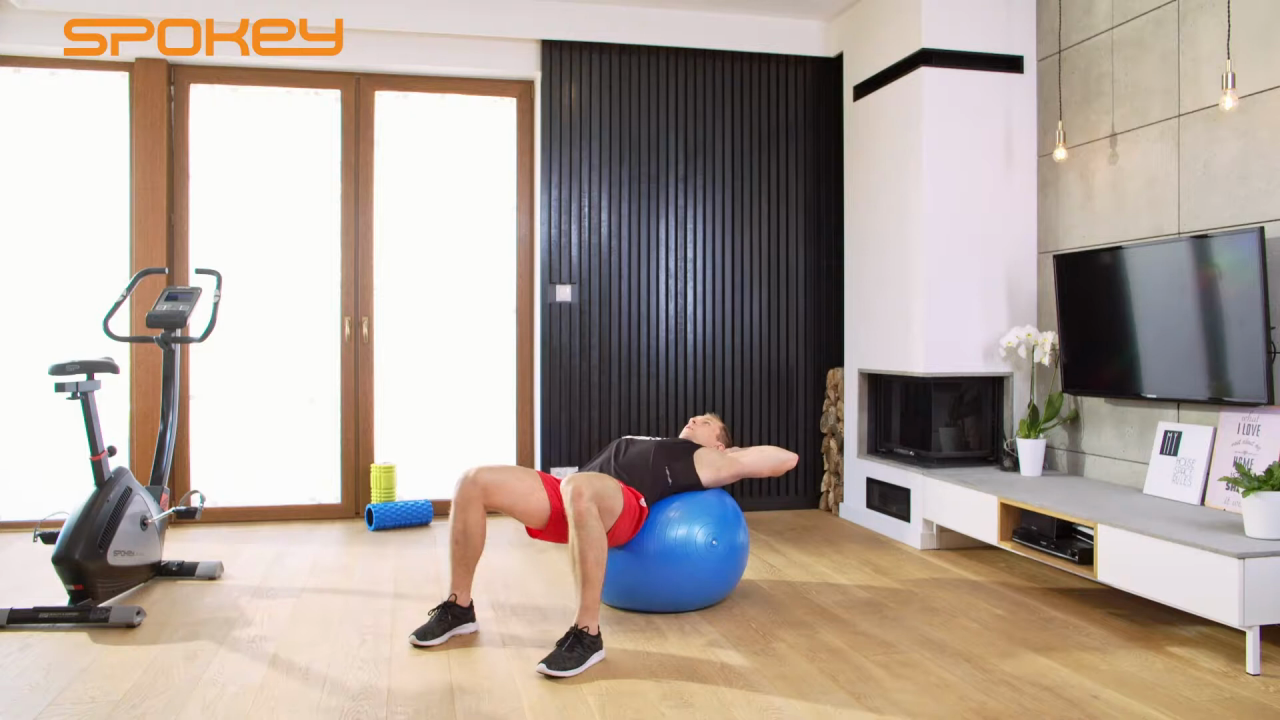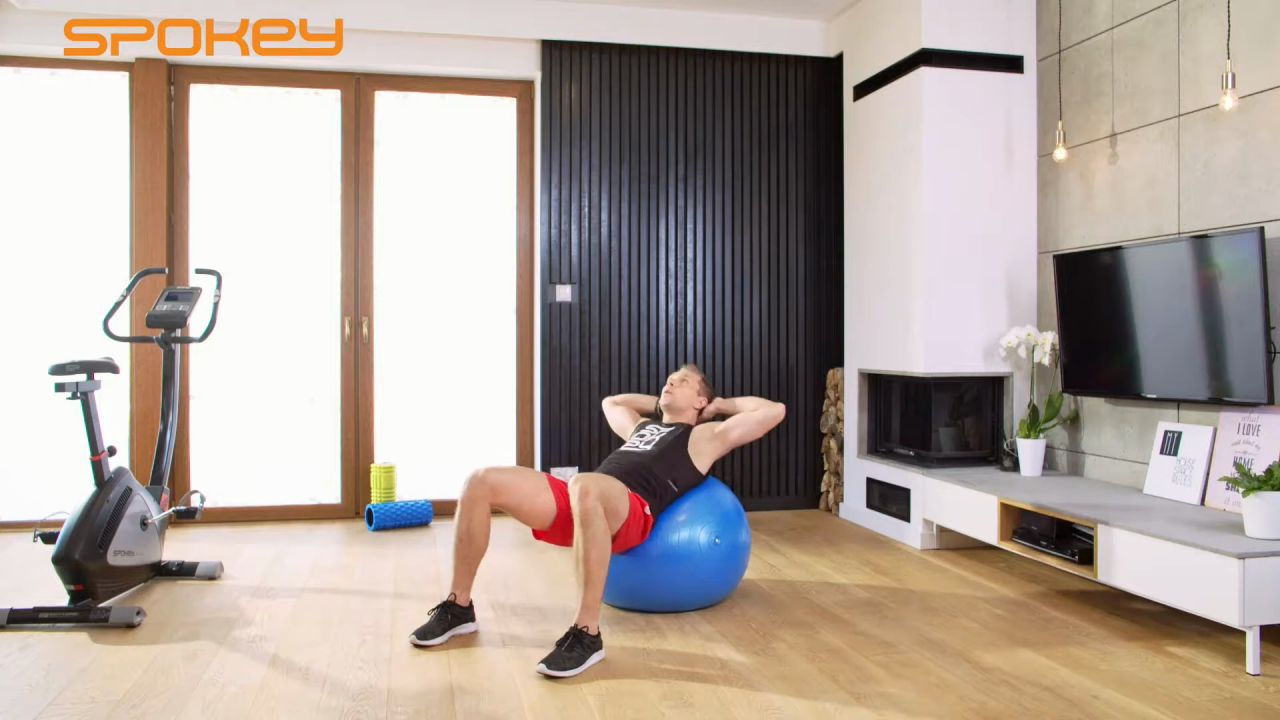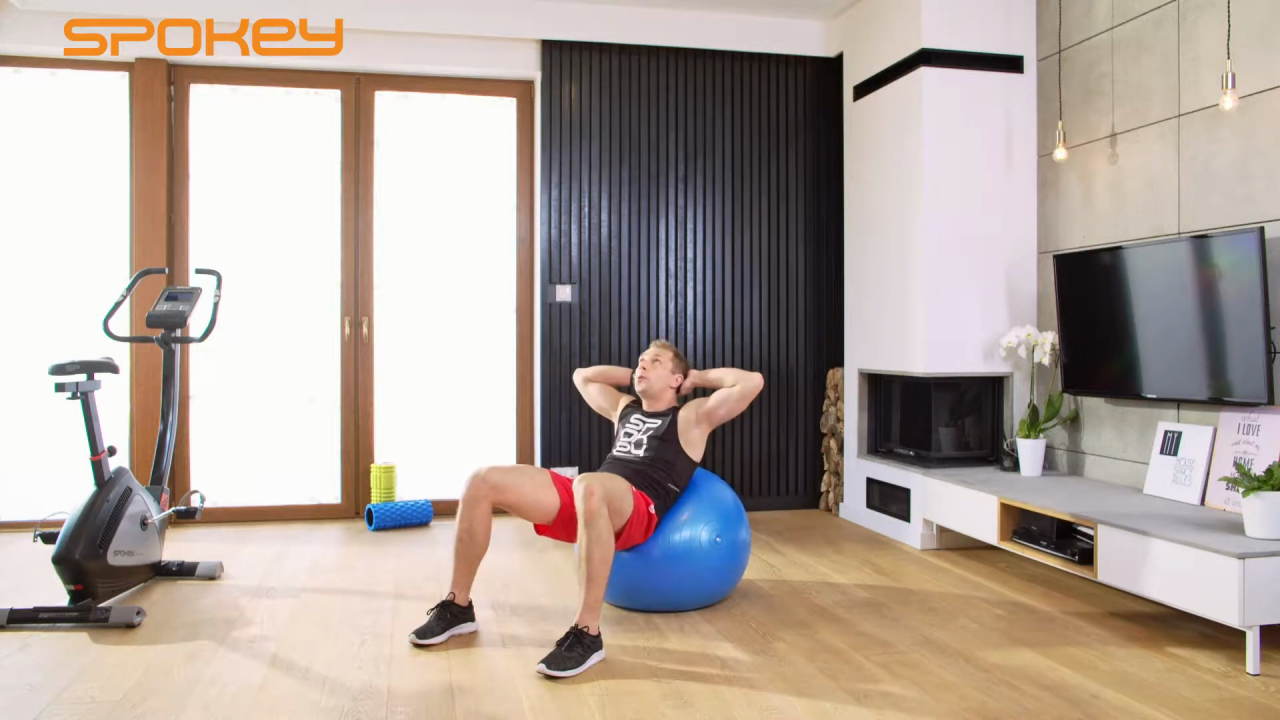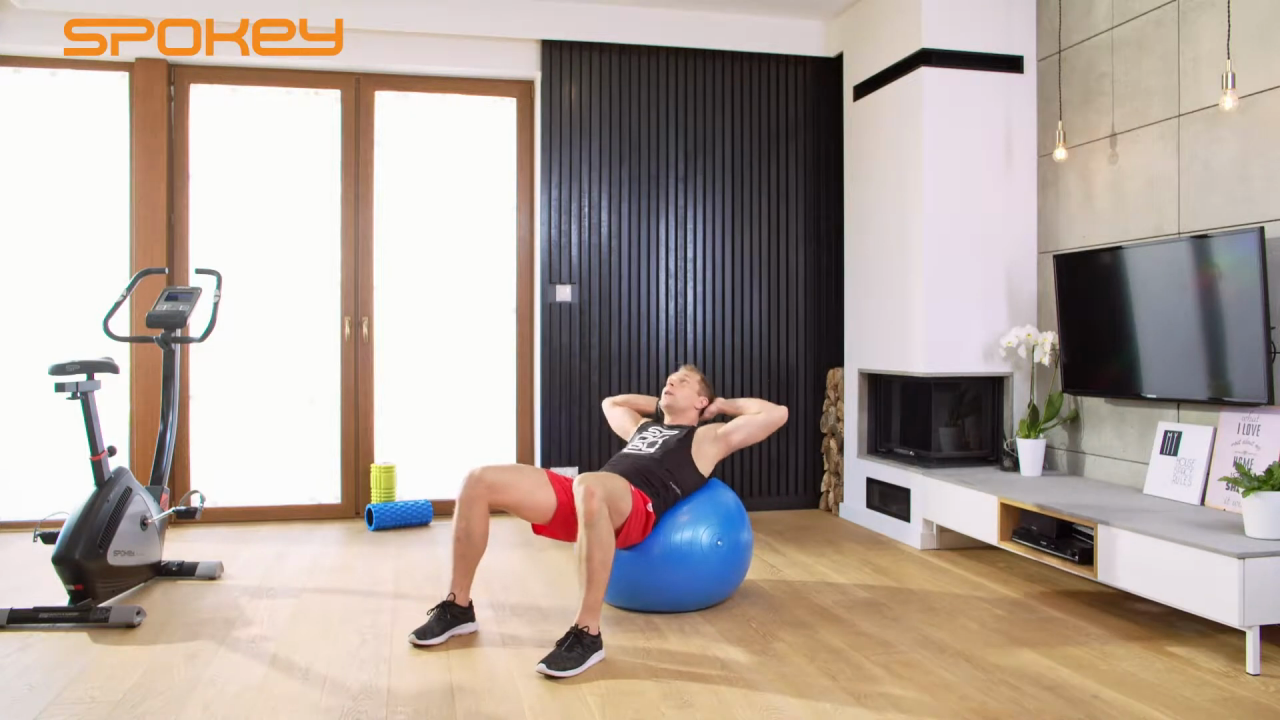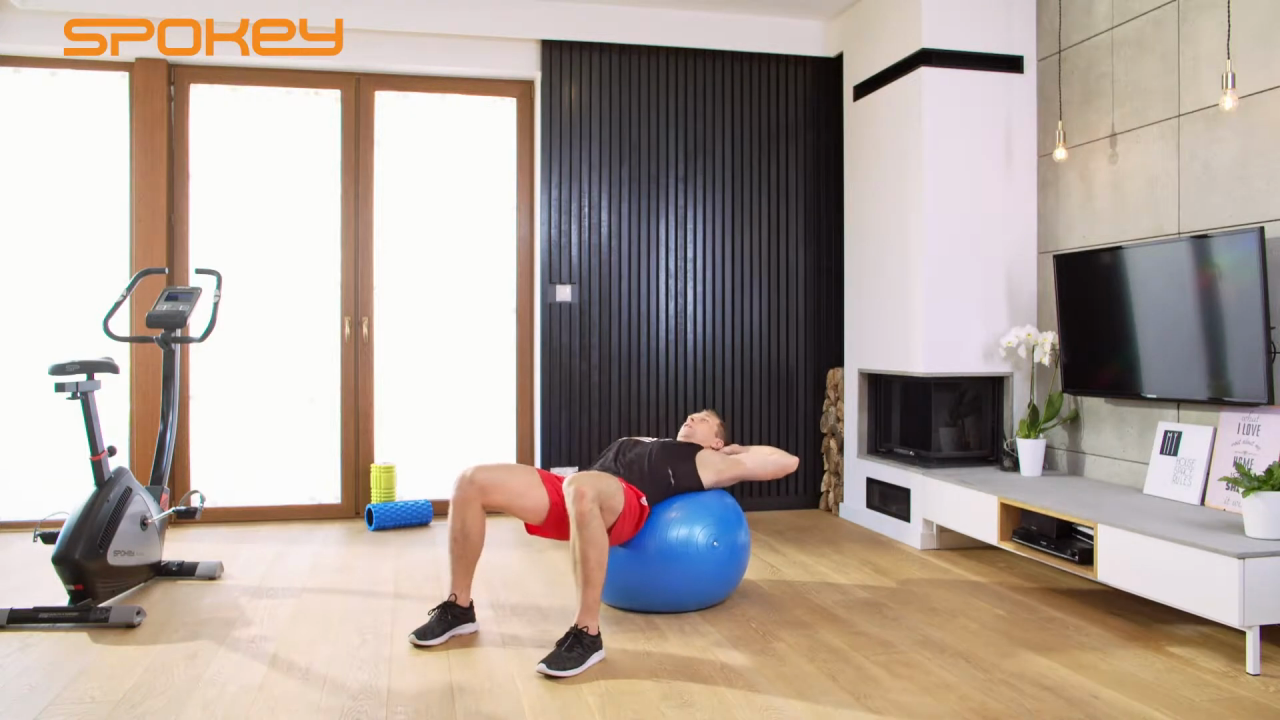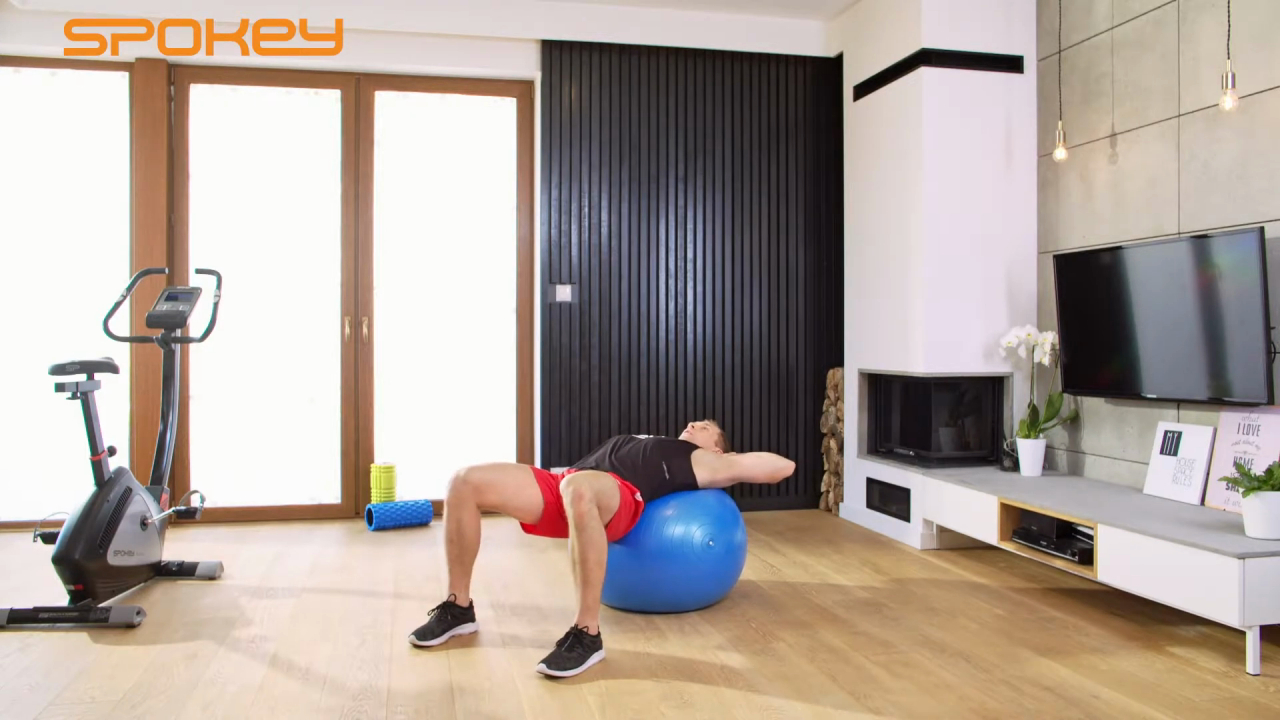
dt=0.5s
person 1, frame 1
left shoulder: (709, 460)
right shoulder: (664, 447)
left elbow: (787, 459)
right elbow: (629, 450)
left wrist: (734, 447)
left hip: (623, 501)
right hip: (574, 493)
left knee: (578, 490)
right knee: (474, 483)
left ankle: (587, 634)
right ankle: (459, 606)
person 1, frame 2
left shoulder: (704, 436)
right shoulder: (643, 425)
left elbow: (774, 411)
right elbow: (611, 402)
left wrist: (721, 404)
right wrist: (658, 402)
left hip: (632, 511)
right hip: (583, 499)
left knee: (584, 488)
right knee: (482, 482)
left ankle: (587, 634)
right ankle: (458, 607)
person 1, frame 3
left shoulder: (691, 418)
right shoulder: (625, 409)
left elbow: (752, 382)
right elbow: (583, 376)
left wrist: (699, 376)
right wrist: (631, 375)
left hip: (636, 510)
right hip: (589, 498)
left knee: (590, 488)
right knee: (483, 482)
left ankle: (587, 634)
right ankle: (458, 606)
person 1, frame 4
left shoulder: (707, 439)
right shoulder: (644, 427)
left elbow: (777, 414)
right elbow: (611, 403)
left wrist: (724, 406)
right wrist: (661, 405)
left hip: (635, 507)
right hip: (581, 496)
left knee: (589, 491)
right knee: (479, 481)
left ankle: (588, 634)
right ankle: (459, 607)
person 1, frame 5
left shoulder: (711, 461)
right shoulder: (661, 448)
left elbow: (787, 461)
right elbow: (623, 443)
left wrist: (736, 447)
left hip: (625, 499)
right hip: (576, 492)
left knee: (580, 488)
right knee: (472, 482)
left ankle: (587, 633)
right ankle: (459, 607)
person 1, frame 6
left shoulder: (706, 463)
right shoulder: (661, 449)
left elbow: (783, 466)
left wrist: (733, 455)
left hip: (621, 494)
right hip: (566, 484)
left knee: (579, 490)
right knee: (465, 482)
left ankle: (587, 634)
right ankle: (458, 607)
